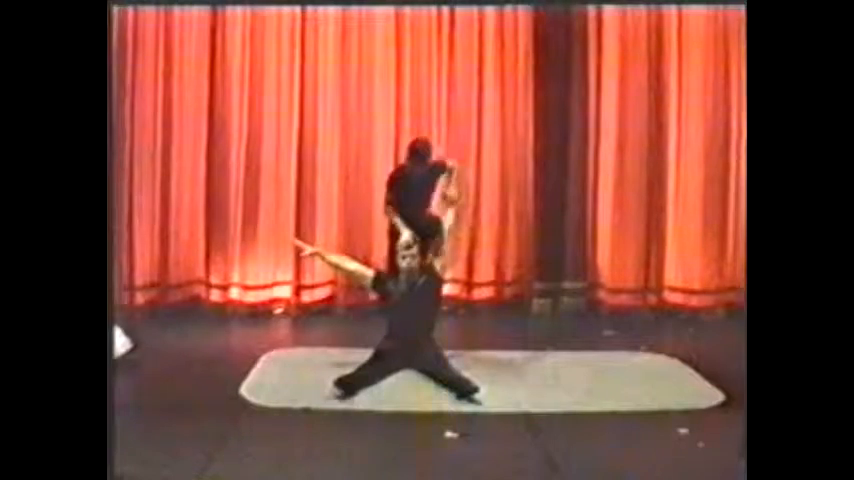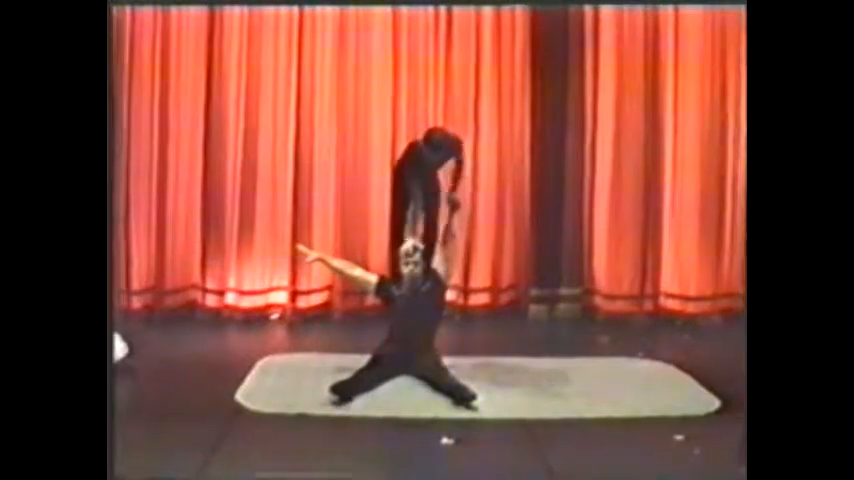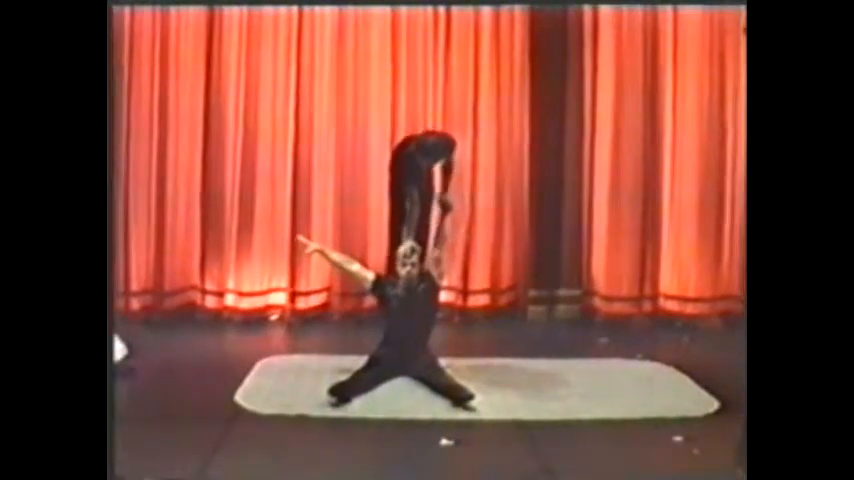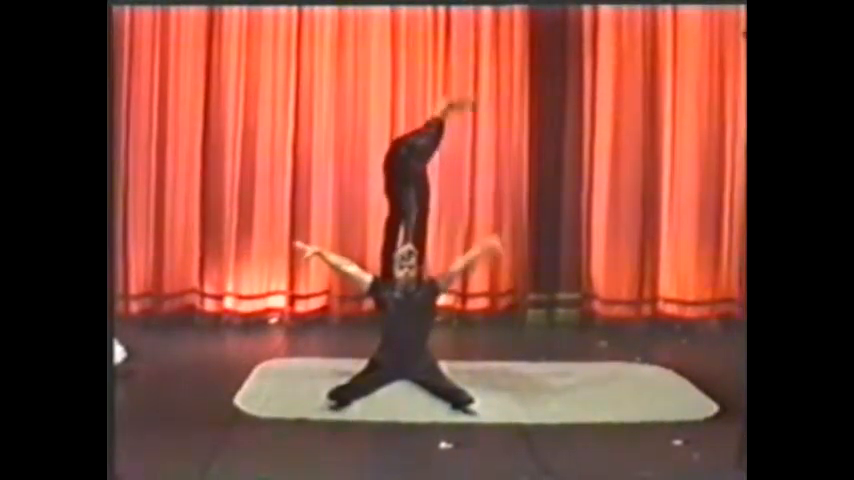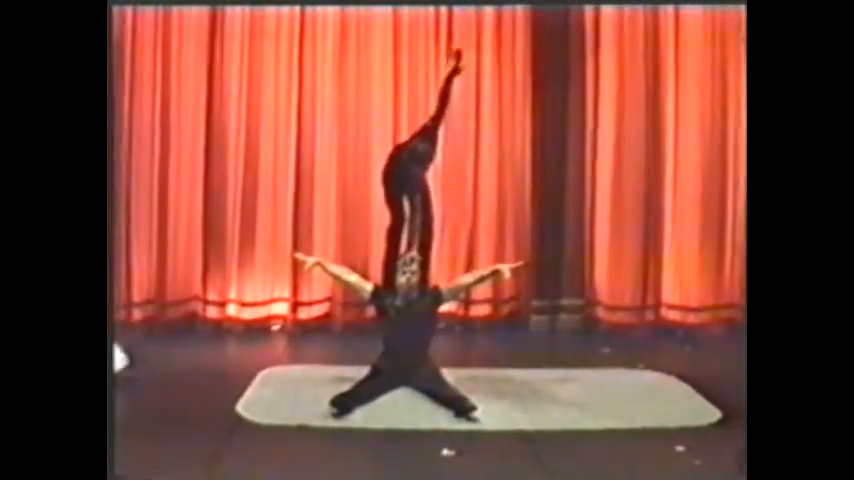
dt=0.7s
person 1, frame 1
left shoulder: (430, 278)
right shoulder: (388, 284)
left elbow: (442, 242)
right elbow: (350, 265)
left wrist: (449, 209)
right wrist: (318, 252)
left hip: (424, 349)
right hip: (393, 348)
left knee: (456, 382)
right knee: (358, 380)
left ankle: (467, 394)
right ankle: (346, 390)
person 1, frame 2
left shoulder: (434, 284)
right shoulder: (393, 288)
left elbow: (446, 248)
right elbow: (355, 272)
left wrist: (451, 214)
right wrist: (321, 257)
left hip: (424, 356)
right hip: (392, 354)
left knee: (453, 389)
right knee: (359, 383)
left ankle: (464, 400)
right ankle: (342, 396)
person 1, frame 3
left shoulder: (428, 285)
right shoulder: (387, 287)
left elbow: (438, 249)
right elbow: (352, 267)
left wrist: (444, 215)
right wrist: (321, 249)
left hip: (420, 357)
right hip: (388, 355)
left knee: (456, 393)
right knee: (352, 387)
left ankle: (462, 400)
right ankle: (341, 397)
person 1, frame 4
left shoulder: (428, 291)
right shoulder: (383, 290)
left elbow: (456, 270)
right elbow: (350, 268)
left wrist: (482, 250)
right wrist: (320, 252)
left hip: (420, 362)
right hip: (386, 362)
left knee: (459, 398)
right knee: (349, 392)
left ankle: (462, 405)
right ankle: (340, 401)
person 1, frame 5
left shoulder: (430, 298)
right shoulder: (384, 298)
left elbow: (464, 282)
right elbow: (350, 277)
left wrist: (493, 270)
right wrist: (320, 262)
left hip: (421, 368)
right hip: (388, 367)
left knee: (458, 404)
right knee: (347, 402)
person 2, frame 1
left shoulder: (435, 168)
right shoulder: (398, 175)
left elbow: (452, 168)
right elbow: (388, 206)
left wrist: (450, 188)
left hip: (422, 220)
right hip: (402, 223)
person 2, frame 2
left shoulder: (454, 144)
right shoulder: (415, 154)
left elbow: (459, 163)
right elbow: (415, 199)
left wrist: (453, 191)
left hip: (428, 176)
right hip: (407, 177)
left knee: (431, 225)
right knee: (400, 225)
right ankle: (398, 275)
person 2, frame 3
left shoulder: (446, 144)
right shoulder: (406, 155)
left elbow: (448, 163)
right elbow: (408, 200)
left wrist: (444, 192)
left hip: (422, 172)
right hip: (403, 173)
left knee: (423, 217)
right knee: (399, 216)
right ankle: (394, 270)
person 2, frame 4
left shoulder: (429, 137)
right shoulder: (399, 157)
left elbow: (445, 112)
left wrist: (456, 105)
left hip: (412, 172)
right hip: (400, 176)
left knee: (421, 216)
right knee: (398, 216)
right ankle: (388, 275)
person 2, frame 5
left shoulder: (426, 140)
right shoulder: (408, 158)
left elbow: (440, 109)
left hip: (407, 178)
right hip: (401, 179)
left knee: (416, 221)
right knee: (399, 220)
